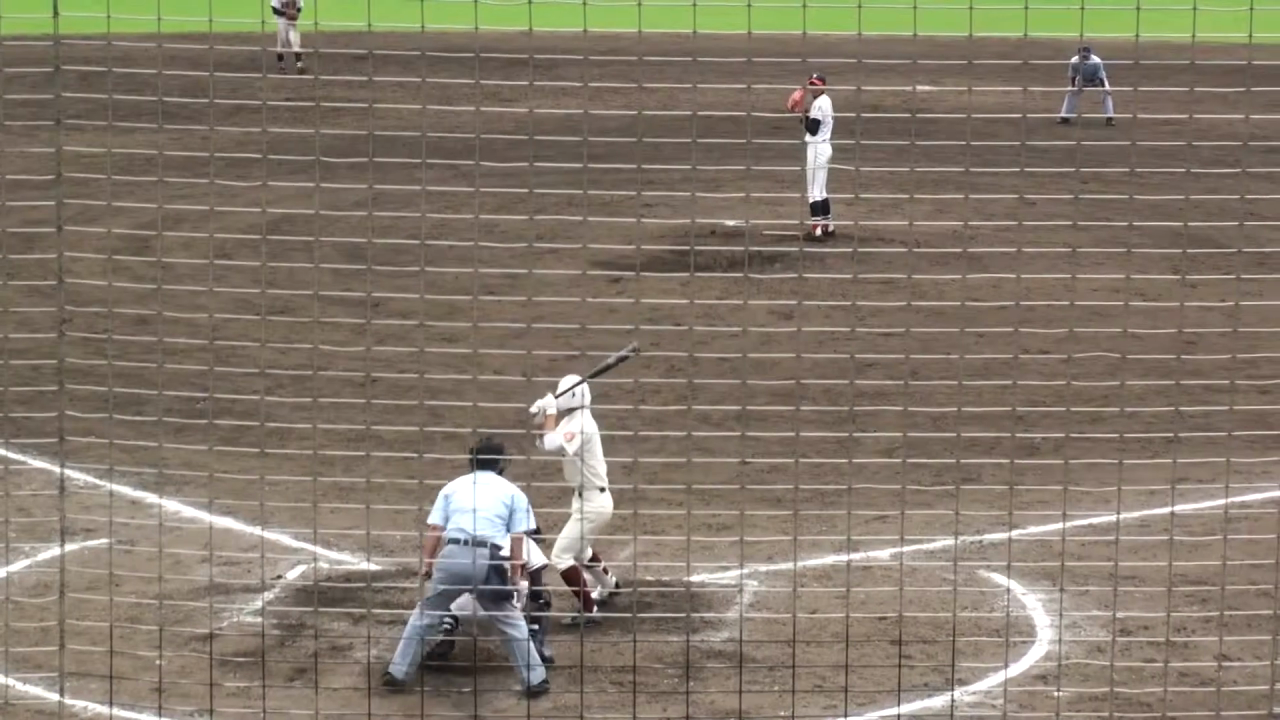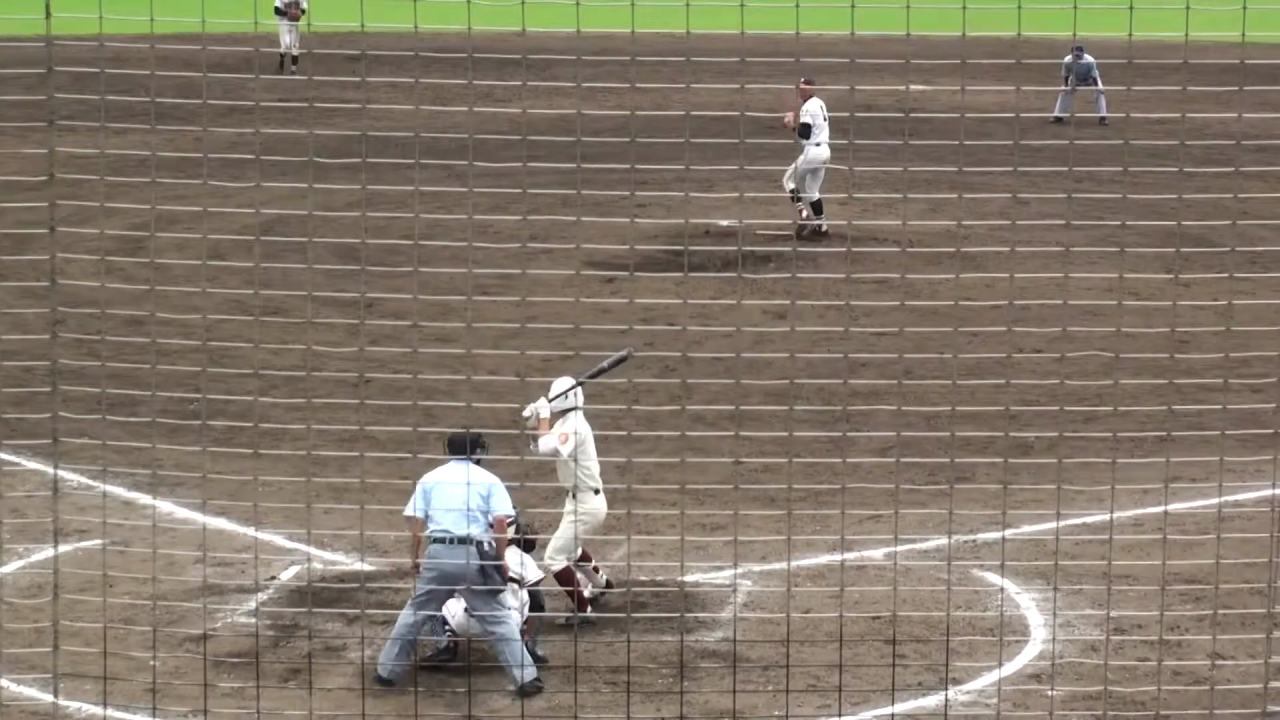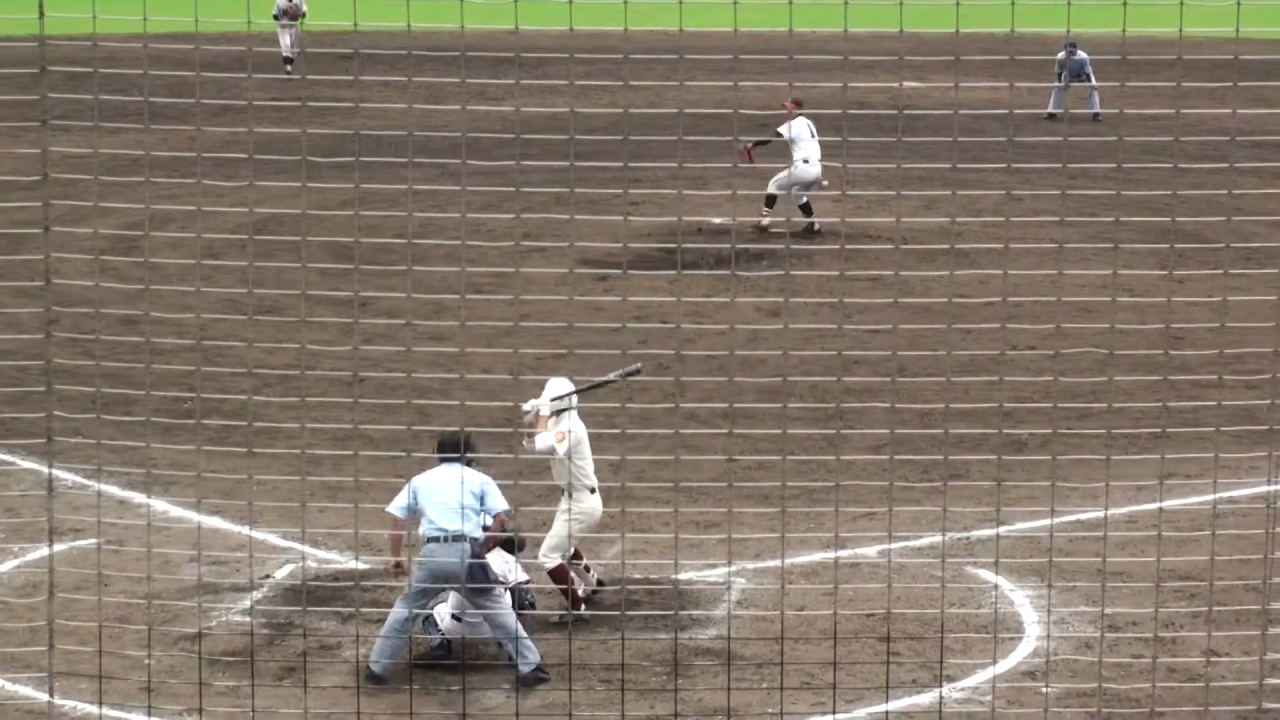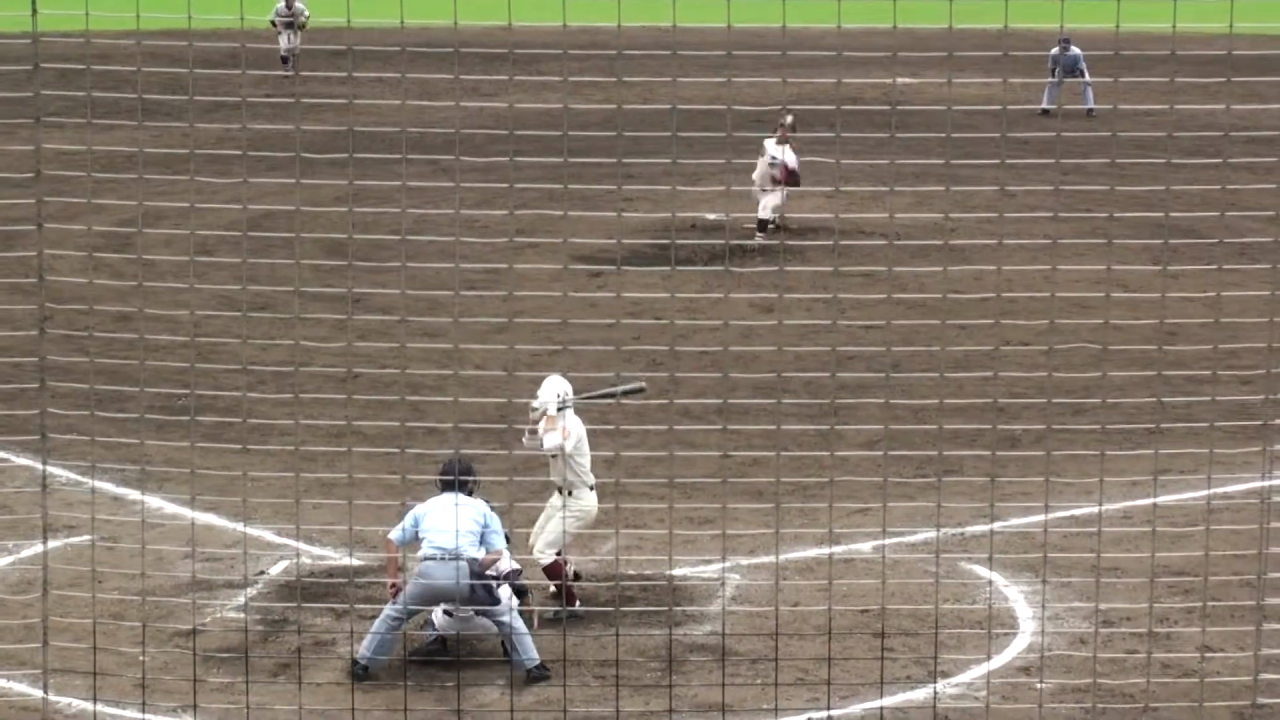
dt=0.3s
person 1, frame 1
left shoulder: (453, 486)
right shoulder: (513, 491)
left elbow: (434, 530)
right elbow: (517, 539)
left wrist: (427, 566)
right wrist: (514, 577)
left hip: (451, 556)
right hip: (488, 560)
left knee: (425, 615)
right knee: (511, 620)
left ankle: (397, 673)
right ankle: (535, 680)
person 1, frame 2
left shoulder: (430, 478)
right shoulder: (489, 480)
left elbow: (417, 522)
right elbow: (499, 522)
left wrist: (414, 558)
right wrist: (501, 557)
left hip: (436, 554)
right hip: (473, 555)
left knee: (414, 613)
right knee: (498, 617)
left ankle: (386, 672)
right ankle: (525, 677)
person 1, frame 3
left shoulder: (420, 480)
right shoulder: (480, 479)
left elbow: (396, 517)
right elbow: (501, 518)
left wrist: (396, 556)
right wrist: (484, 548)
left hip: (432, 553)
right hip: (467, 553)
left knee: (405, 609)
right knee: (497, 610)
left ankle: (377, 669)
right ankle: (530, 667)
person 1, frame 4
left shoulder: (423, 507)
right shoulder: (482, 510)
left elbow: (392, 540)
right elbow: (497, 553)
left wrist: (393, 578)
left hip: (428, 573)
right hip: (464, 572)
left knee: (394, 612)
right knee: (504, 614)
left ankle: (363, 664)
right ankle: (533, 666)
person 2, frame 1
left shoulder: (581, 424)
right shoulder: (572, 420)
left elbow: (552, 445)
right elbow: (547, 442)
left wrist: (550, 413)
right wrist: (542, 419)
left hip: (592, 502)
right hip: (590, 498)
left knee: (561, 556)
right knee: (578, 549)
left ankle: (588, 611)
right ankle: (610, 585)
person 2, frame 2
left shoulder: (574, 426)
right shoulder: (566, 422)
left elbow: (547, 449)
right elbow: (540, 446)
left wrist: (543, 417)
right wrist: (536, 421)
left hip: (586, 504)
right hip: (581, 500)
left knee: (554, 557)
right knee: (570, 548)
left ankle: (583, 612)
right ankle: (600, 583)
person 2, frame 3
left shoulder: (570, 425)
right shoulder: (559, 421)
left elbow: (543, 446)
right elbow: (532, 444)
left wrist: (542, 414)
right wrist: (532, 419)
left hip: (581, 503)
right hip: (574, 498)
left knee: (548, 555)
right knee: (563, 546)
left ankle: (577, 609)
right ankle: (591, 583)
person 2, frame 4
left shoulder: (570, 423)
right shoulder: (554, 419)
left elbow: (551, 446)
right elbow: (531, 442)
left wrist: (550, 414)
right wrist: (535, 418)
left hip: (579, 502)
right hip: (562, 495)
left knee: (542, 552)
right knee: (537, 542)
left ankle: (571, 606)
right ankle: (567, 575)
